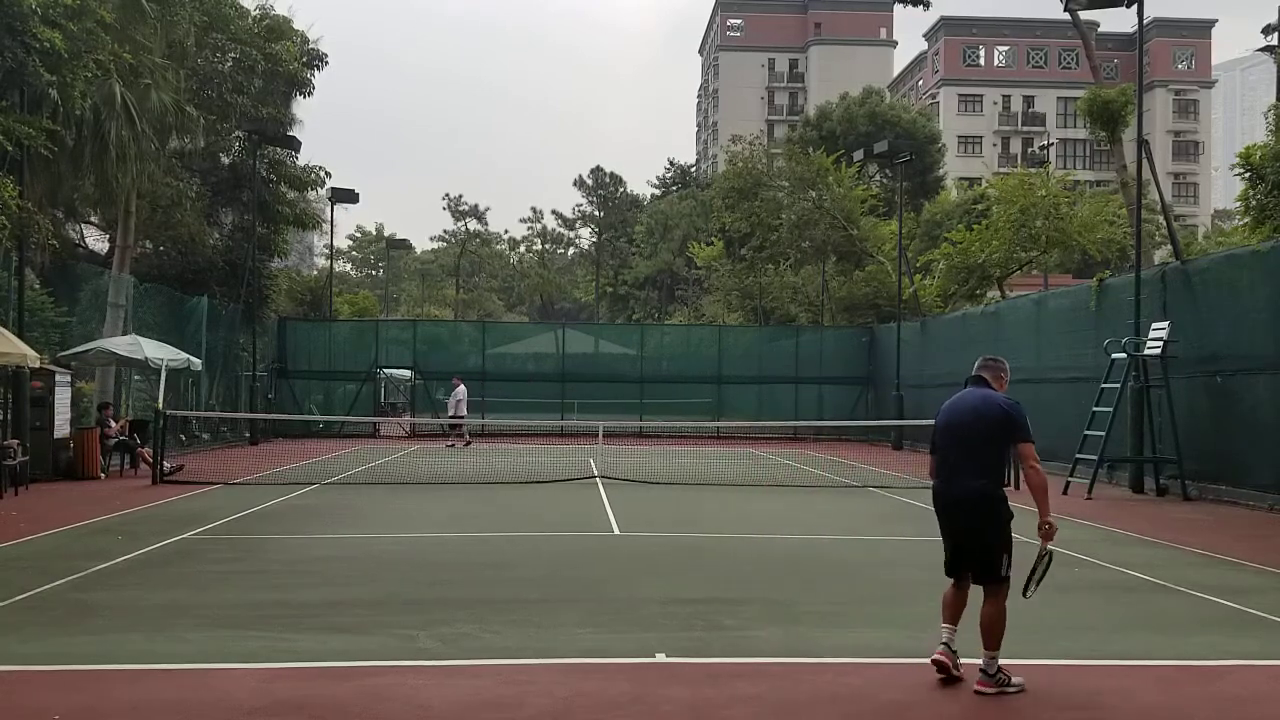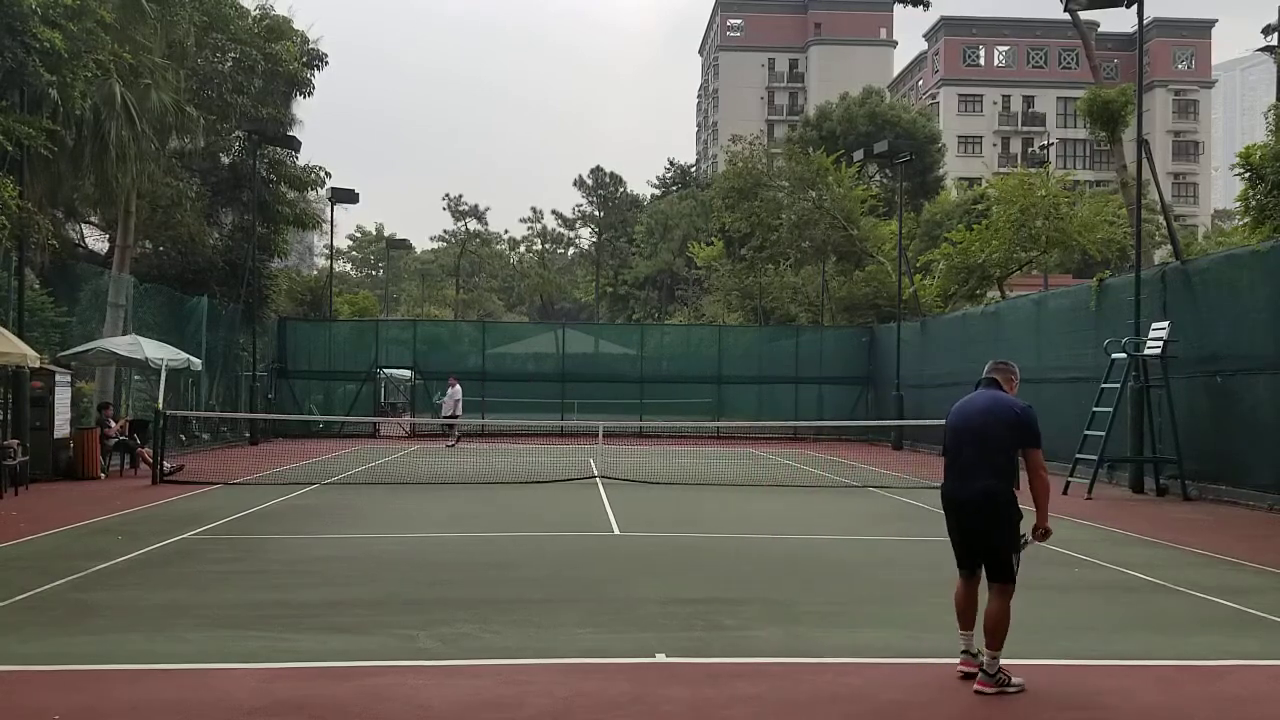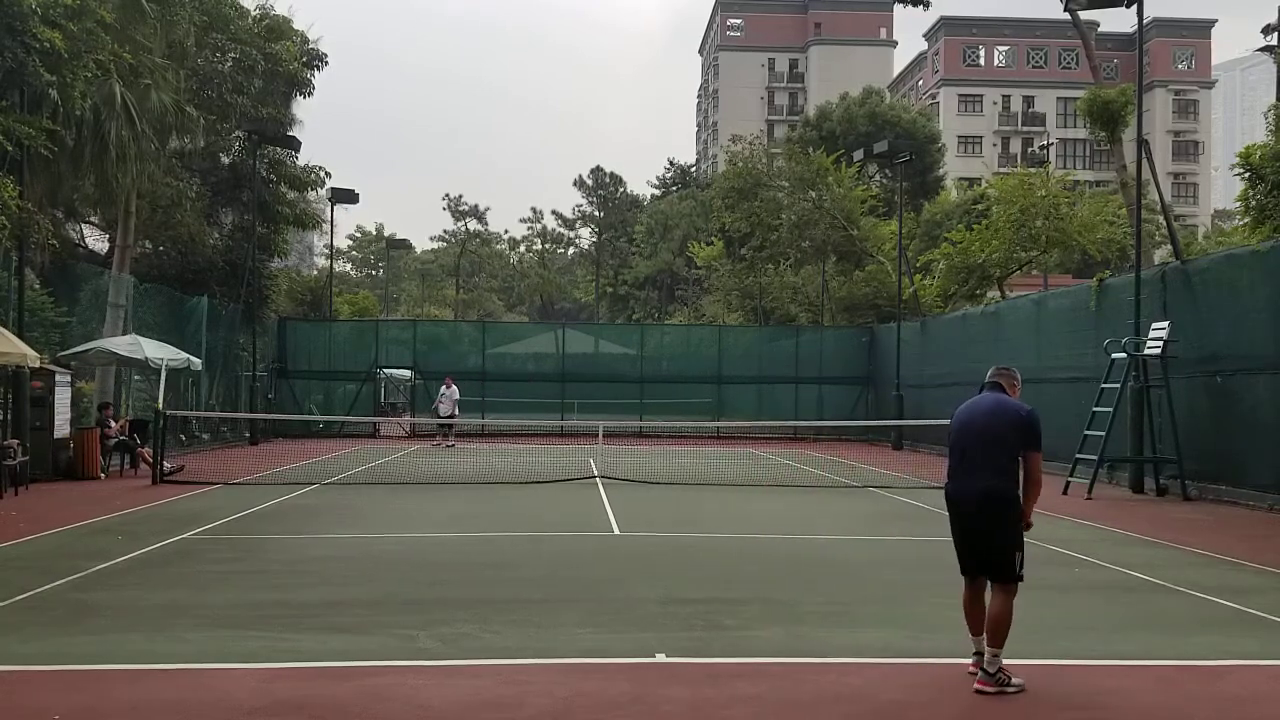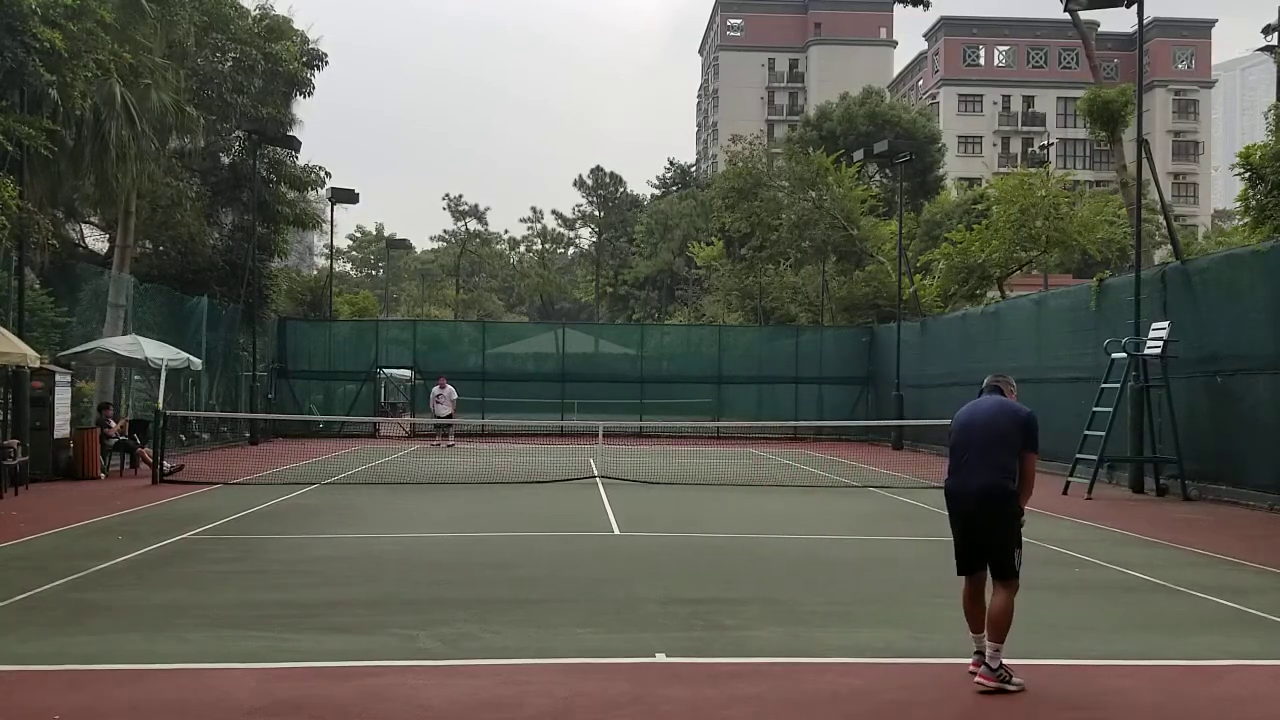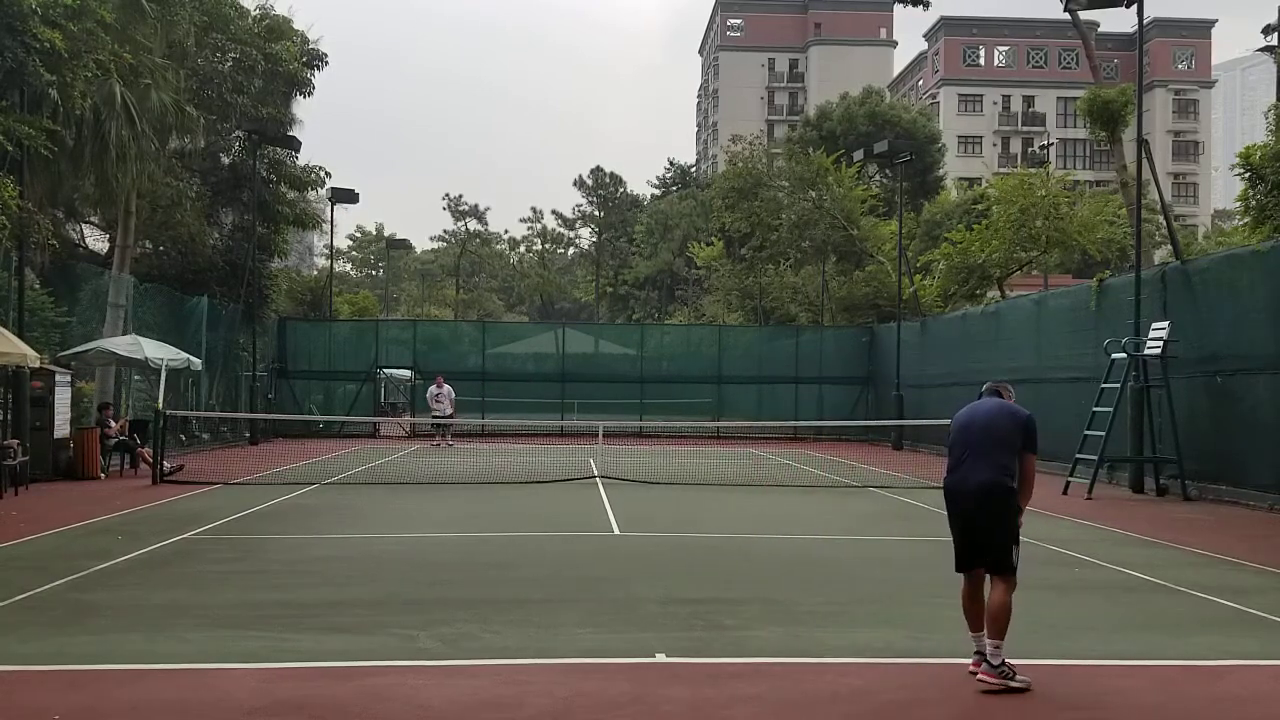
dt=0.2s
person 1, frame 1
left shoulder: (947, 406)
right shoulder: (1006, 406)
right elbow: (1031, 465)
right wrist: (1045, 513)
left hip: (946, 503)
right hip: (985, 504)
left knee: (959, 580)
right knee: (995, 589)
left ankle: (946, 646)
right ankle: (990, 673)
person 1, frame 2
left shoulder: (958, 408)
right shoulder: (1019, 410)
right elbow: (1037, 472)
right wrist: (1042, 518)
left hip: (955, 502)
right hip: (995, 503)
left knee: (968, 575)
right knee: (1001, 587)
left ankle: (968, 654)
right ankle: (990, 672)
person 1, frame 3
left shoulder: (962, 410)
right shoulder: (1023, 413)
right elbow: (1033, 475)
right wrist: (1026, 511)
left hip: (959, 502)
right hip: (998, 503)
left knee: (973, 582)
right knee: (1004, 587)
left ankle: (980, 655)
right ankle: (990, 671)
person 1, frame 4
left shoulder: (962, 413)
right shoulder: (1023, 414)
right elbow: (1027, 476)
right wrist: (1017, 508)
left hip: (958, 498)
right hip: (996, 498)
left knee: (973, 579)
right knee: (1005, 583)
left ankle: (981, 654)
right ankle: (992, 667)
person 1, frame 5
left shoulder: (961, 415)
right shoulder: (1021, 416)
right elbow: (1027, 478)
right wrist: (1017, 512)
left hip: (956, 496)
right hip: (995, 496)
left knee: (972, 577)
right knee: (1003, 579)
left ankle: (981, 653)
right ankle: (994, 663)
